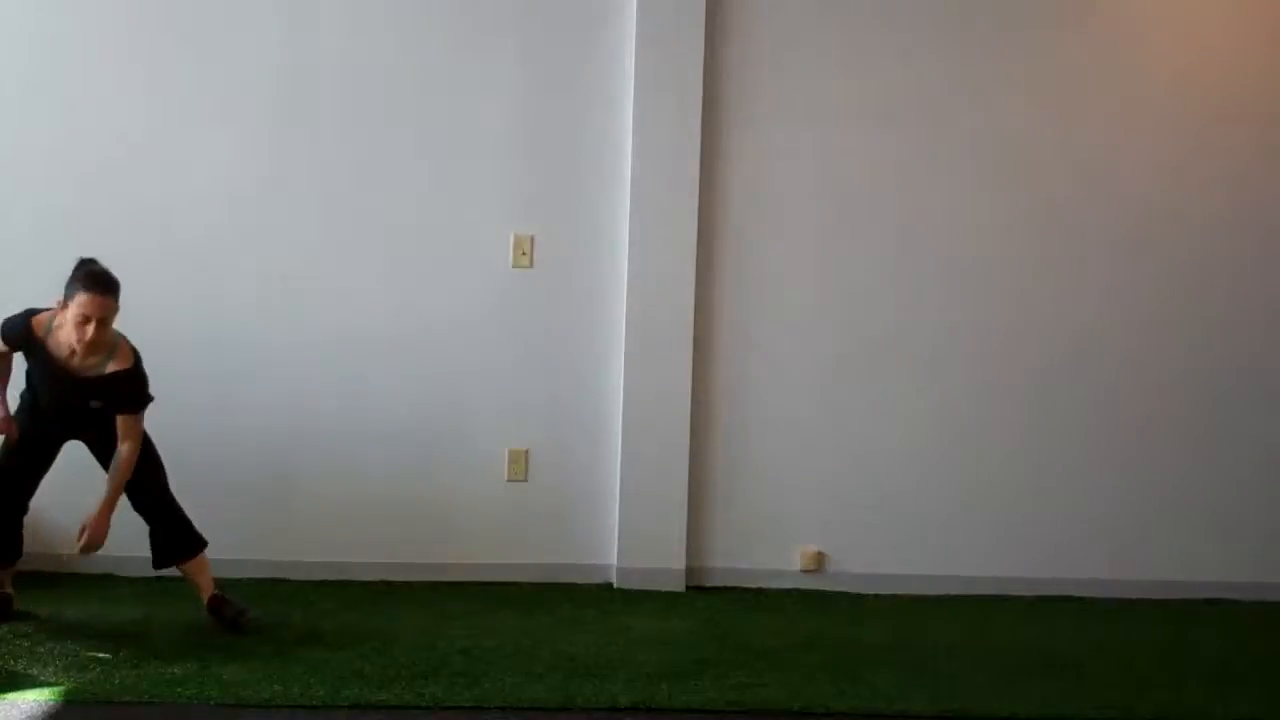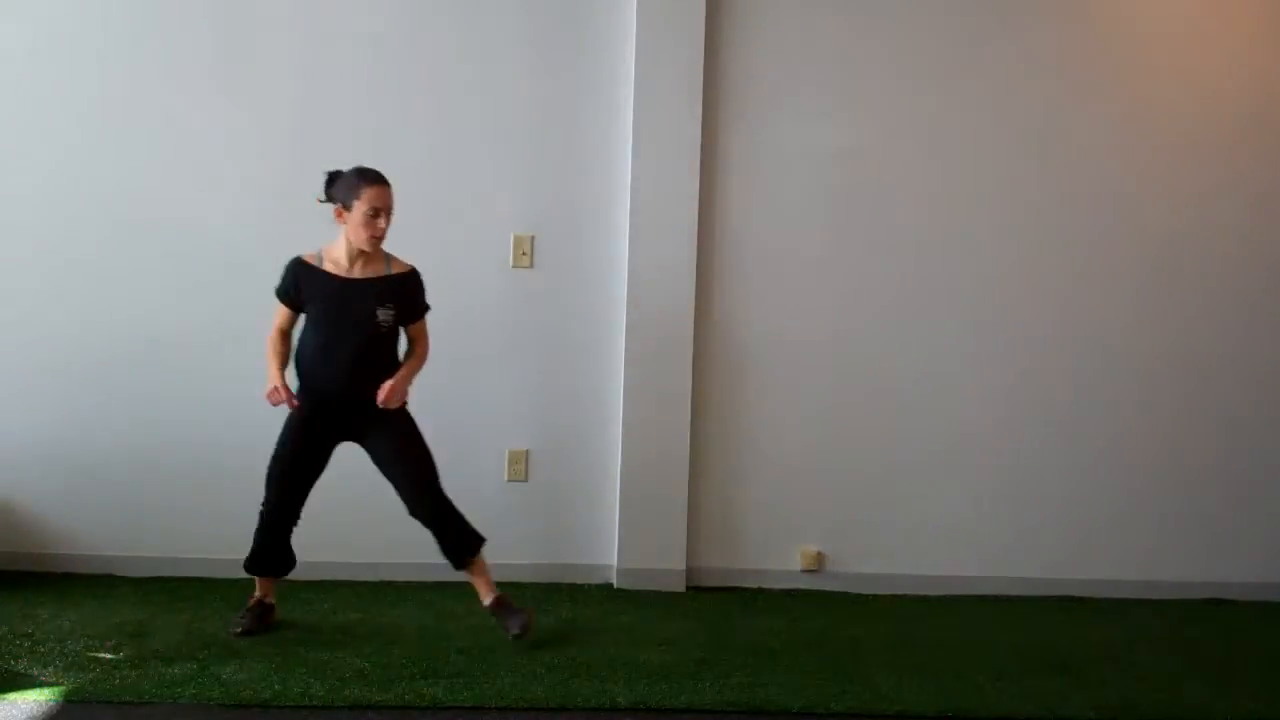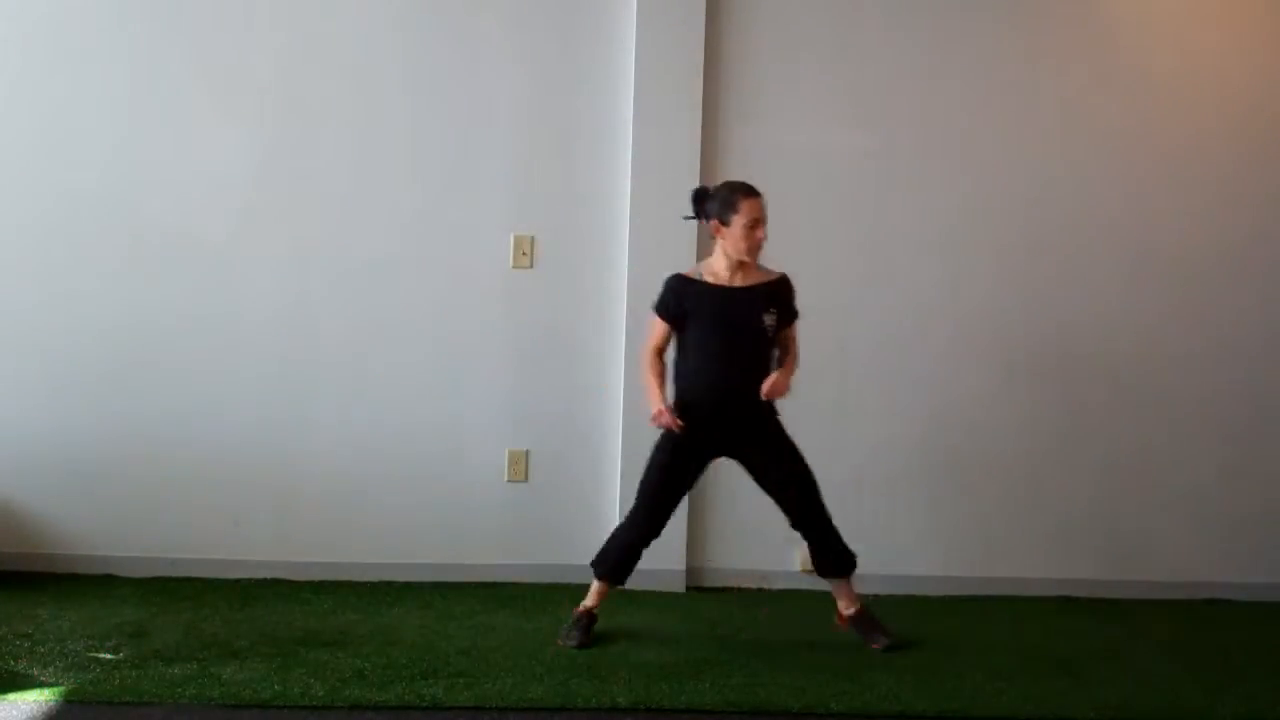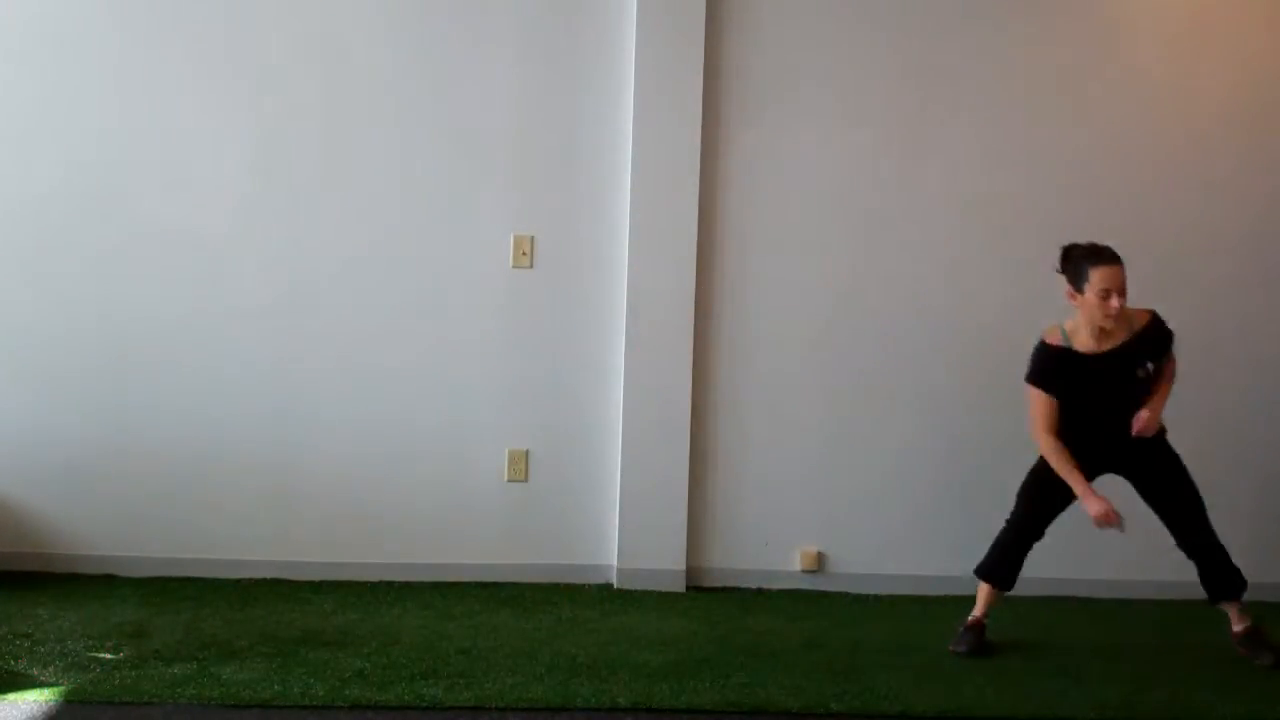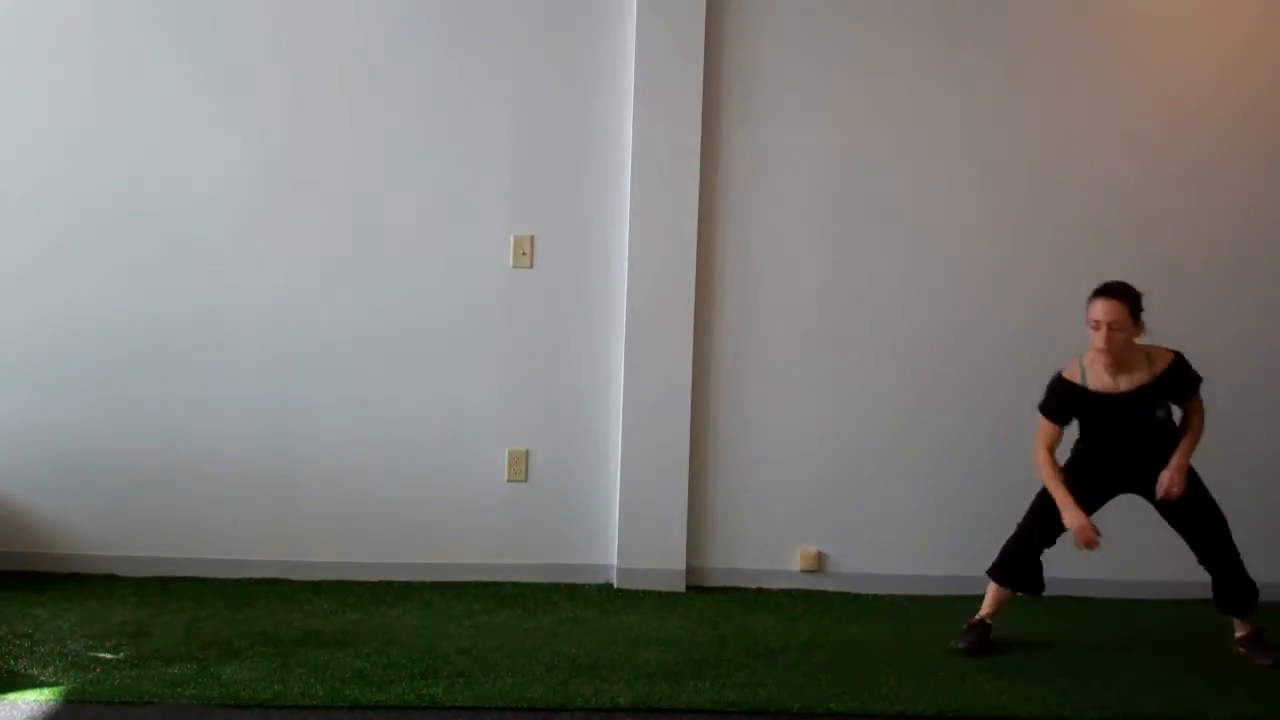
dt=0.7s
person 1, frame 1
left shoulder: (122, 366)
left elbow: (129, 443)
left wrist: (104, 513)
left hip: (105, 423)
right hip: (46, 414)
left knee: (158, 503)
left ankle: (212, 596)
person 1, frame 2
left shoulder: (402, 279)
right shoulder: (305, 271)
left elbow: (419, 342)
right elbow: (279, 331)
left wrist: (403, 378)
right wrist: (276, 378)
left hip: (379, 410)
right hip: (316, 409)
left knee: (430, 502)
right knee: (279, 506)
left ankle: (494, 599)
right ankle: (263, 602)
person 1, frame 3
left shoulder: (775, 286)
right shoulder: (684, 288)
left elbow: (787, 347)
right elbow: (653, 350)
left wrist: (783, 374)
right wrist: (656, 398)
left hip: (755, 422)
right hip: (695, 426)
left knee: (810, 511)
right knee: (646, 516)
left ankle: (851, 611)
right ankle: (590, 608)
person 1, frame 4
left shoulder: (1147, 327)
right shoulder: (1054, 352)
left elbow: (1167, 365)
right elbow: (1044, 433)
left wrist: (1155, 404)
right wrist: (1087, 494)
left hip: (1138, 443)
right hip: (1072, 448)
left knee: (1196, 531)
right knee: (1022, 526)
left ankle: (1243, 627)
right ankle: (977, 620)
person 1, frame 5
left shoulder: (1170, 367)
right shoulder: (1071, 383)
left elbow: (1194, 412)
right elbow: (1044, 452)
left wrist: (1179, 463)
right wrist: (1069, 509)
left hip: (1156, 464)
right hip: (1093, 464)
left knee: (1217, 546)
right knee: (1032, 534)
left ankle: (1245, 633)
right ankle: (983, 620)
